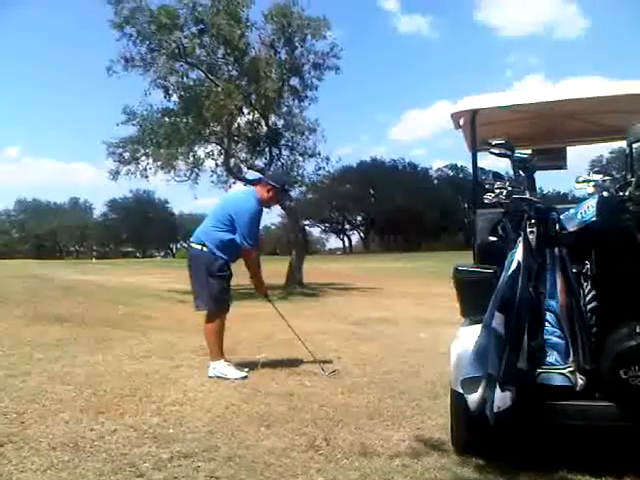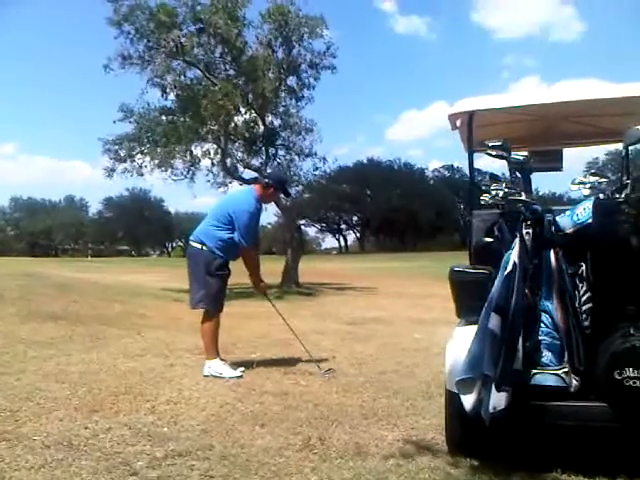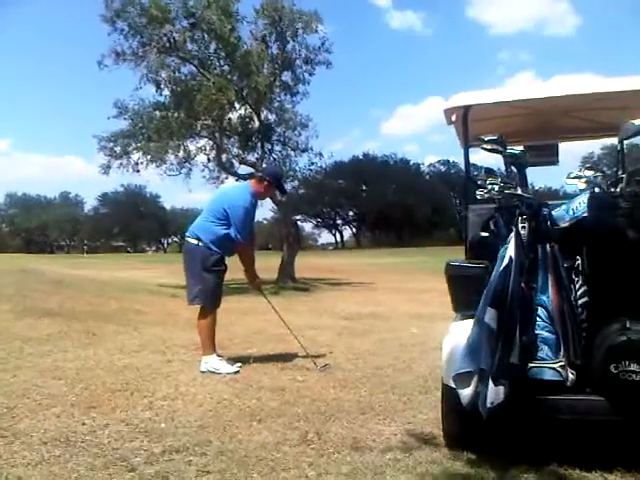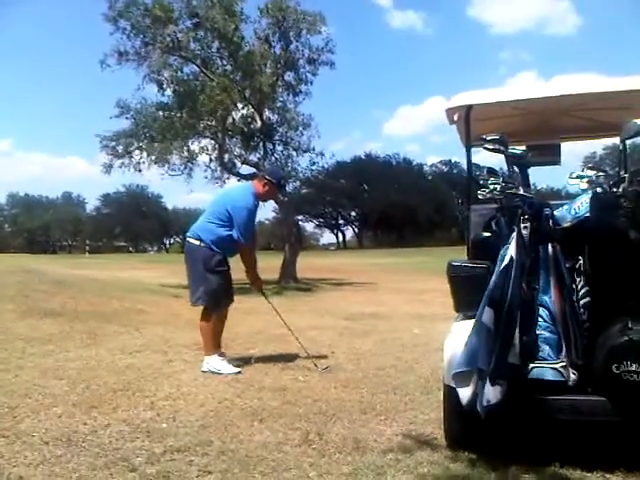
dt=0.7s
person 1, frame 1
left shoulder: (247, 196)
right shoulder: (248, 205)
left elbow: (251, 245)
right elbow: (248, 250)
left wrist: (256, 278)
right wrist: (258, 281)
left hip: (212, 254)
right hip: (208, 255)
left knee: (220, 309)
right knee: (216, 310)
left ankle: (219, 360)
right ankle: (216, 364)
person 1, frame 2
left shoulder: (248, 196)
right shoulder: (247, 204)
left elbow: (251, 243)
right elbow: (246, 247)
left wrist: (256, 275)
right wrist: (256, 278)
left hip: (212, 253)
right hip: (206, 252)
left knee: (215, 308)
right knee: (211, 308)
left ankle: (215, 359)
right ankle: (212, 363)
person 1, frame 3
left shoulder: (245, 193)
right shoulder: (242, 200)
left elbow: (247, 239)
right elbow: (241, 242)
left wrist: (251, 270)
right wrist: (251, 274)
left hip: (208, 249)
right hip: (202, 249)
left knee: (212, 304)
right knee: (208, 304)
left ankle: (211, 354)
right ankle: (208, 358)
person 1, frame 4
left shoulder: (247, 194)
right shoulder: (244, 201)
left elbow: (249, 238)
right elbow: (243, 244)
left wrist: (252, 271)
right wrist: (254, 275)
left hip: (212, 250)
right hip: (203, 249)
left knee: (224, 301)
right knee: (211, 303)
left ankle: (216, 352)
right ankle: (210, 358)
